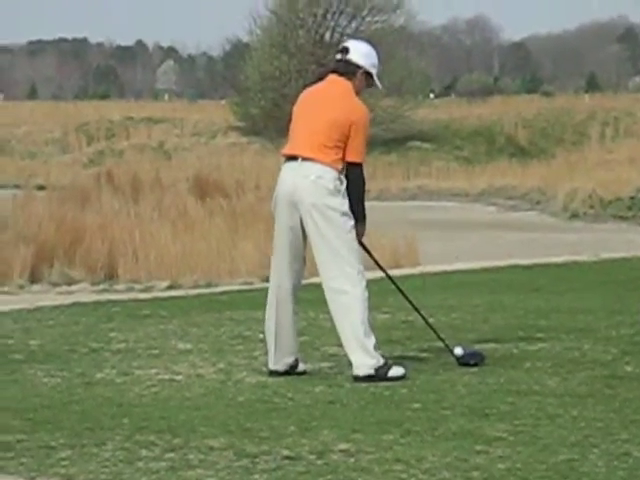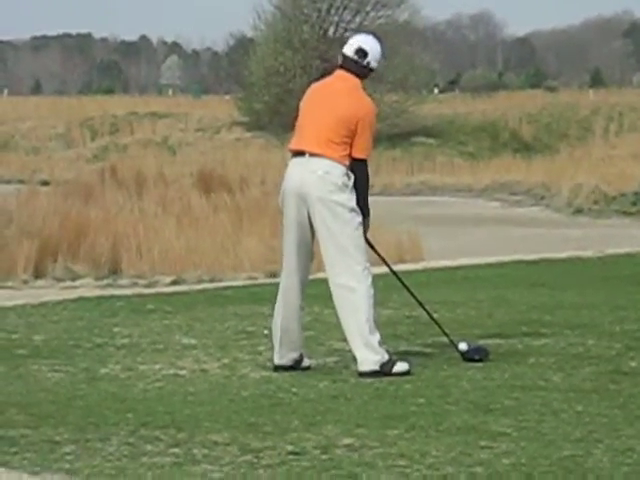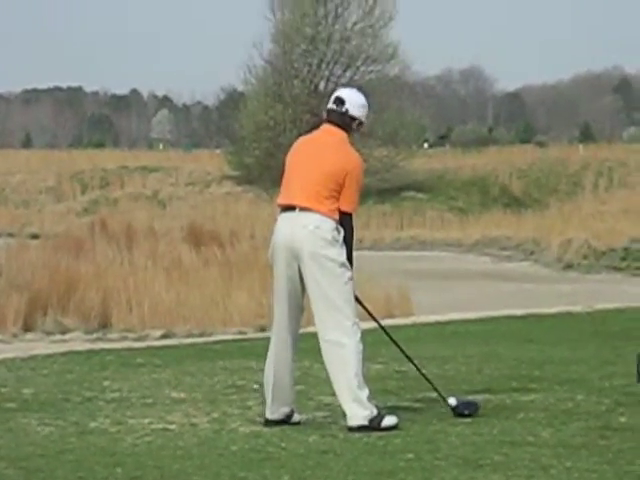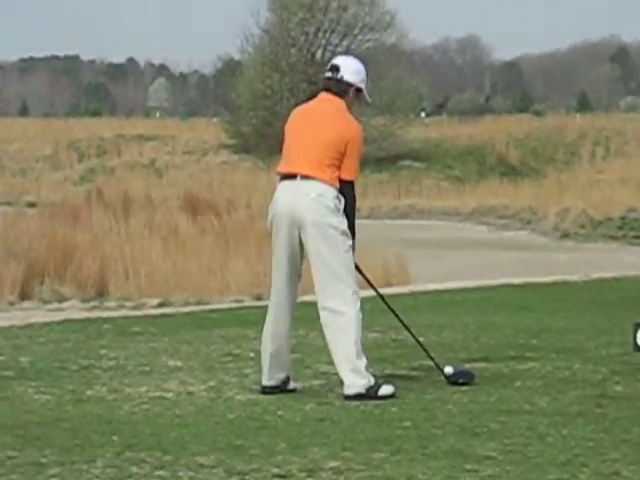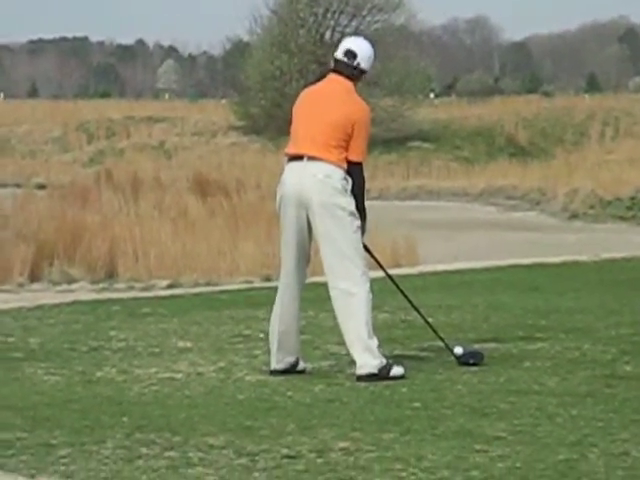
dt=0.4s
person 1, frame 1
left shoulder: (307, 94)
right shoulder: (357, 109)
right elbow: (353, 169)
right wrist: (359, 218)
left hip: (288, 177)
right hip: (320, 182)
left knee: (284, 275)
right knee: (345, 276)
left ankle: (281, 358)
right ankle: (367, 362)
person 1, frame 2
left shoulder: (315, 89)
right shoulder: (364, 105)
right elbow: (359, 164)
right wrist: (363, 213)
left hip: (296, 173)
right hip: (328, 178)
left knee: (293, 271)
right knee: (351, 272)
left ankle: (286, 353)
right ankle: (371, 357)
person 1, frame 3
left shoulder: (300, 144)
right shoulder: (351, 158)
right elbow: (344, 217)
right wrist: (348, 264)
left hip: (285, 228)
right hip: (317, 232)
left knee: (283, 325)
right knee: (340, 327)
left ankle: (277, 408)
right ankle: (360, 413)
person 1, frame 4
left shoulder: (298, 113)
right shoulder: (351, 126)
right elbow: (346, 186)
right wrist: (350, 233)
left hip: (284, 196)
right hip: (318, 199)
left knee: (281, 292)
right knee: (340, 296)
left ankle: (274, 375)
right ankle: (357, 382)
person 1, frame 5
left shoulder: (306, 94)
right shoulder: (358, 108)
right elbow: (354, 166)
right wrist: (360, 214)
left hip: (292, 177)
right hip: (326, 180)
left knee: (290, 273)
right knee: (349, 275)
left ankle: (283, 357)
right ankle: (369, 361)
